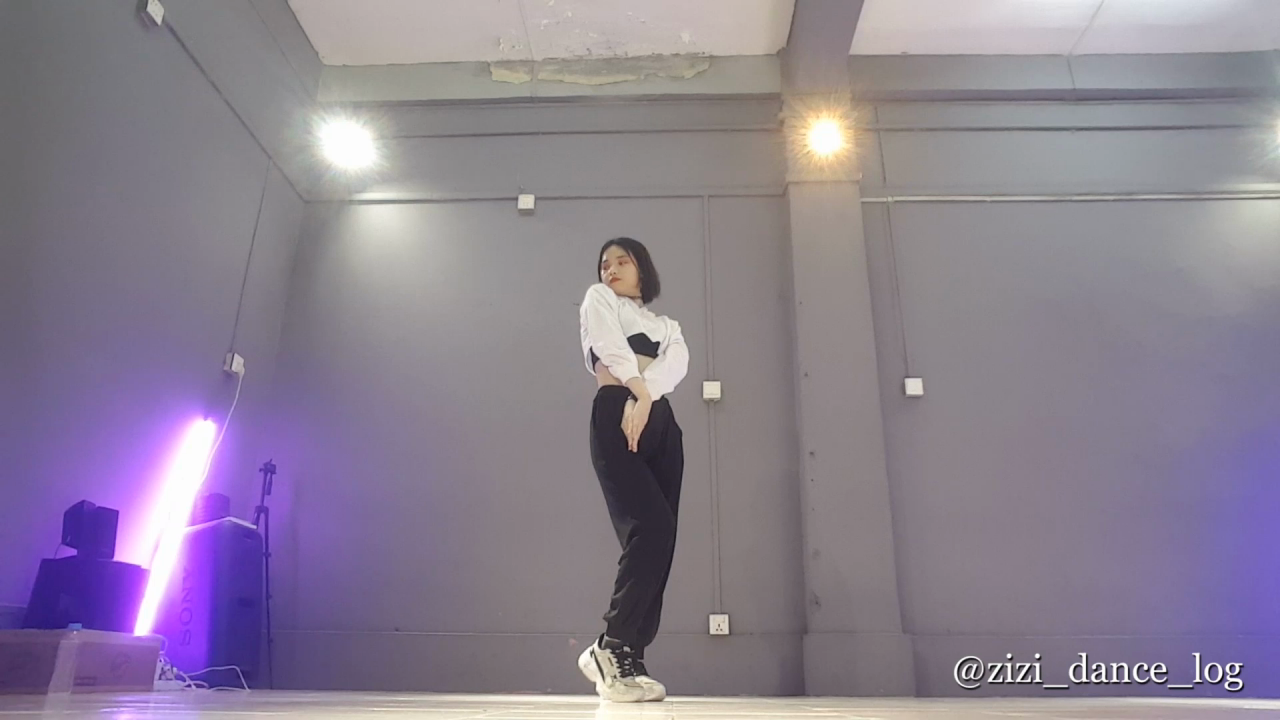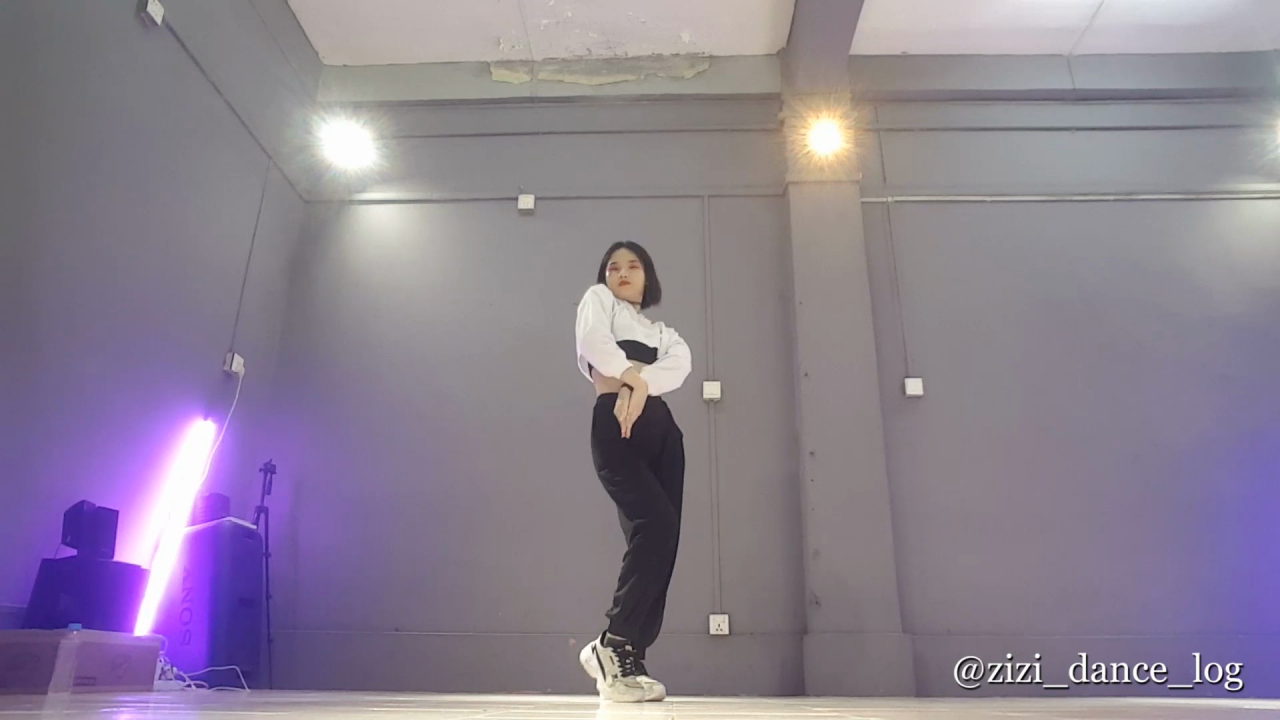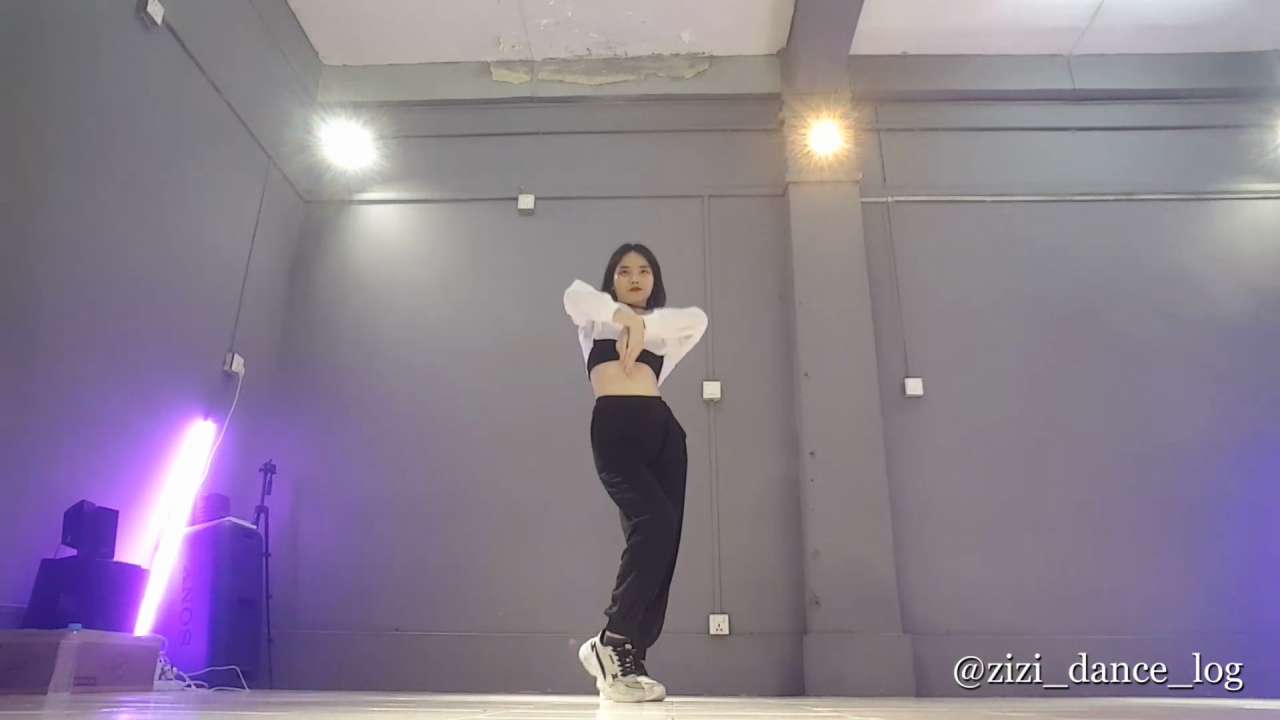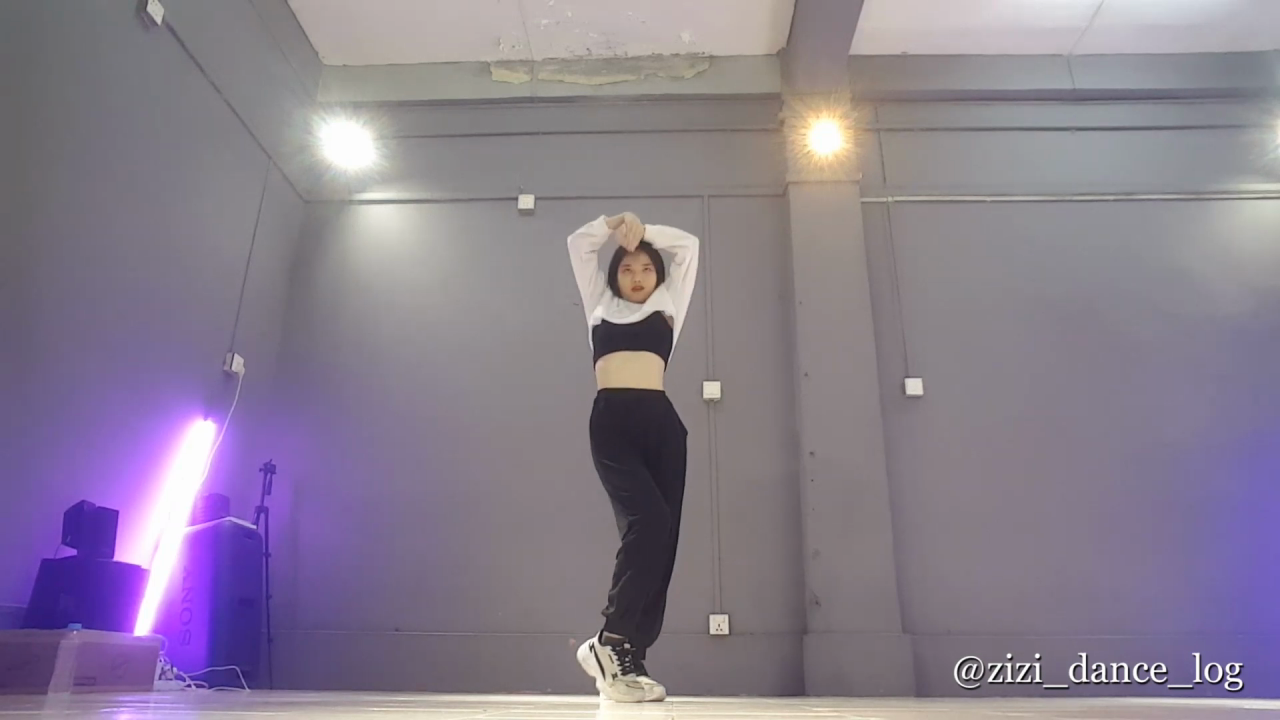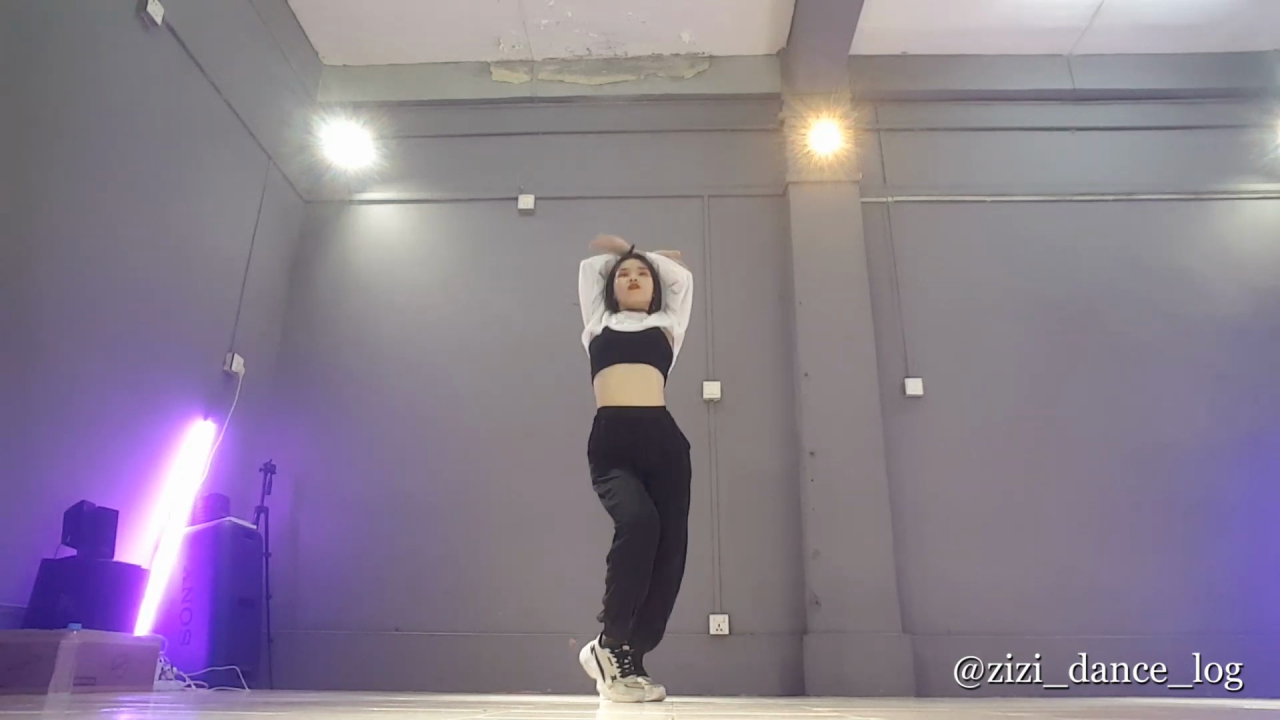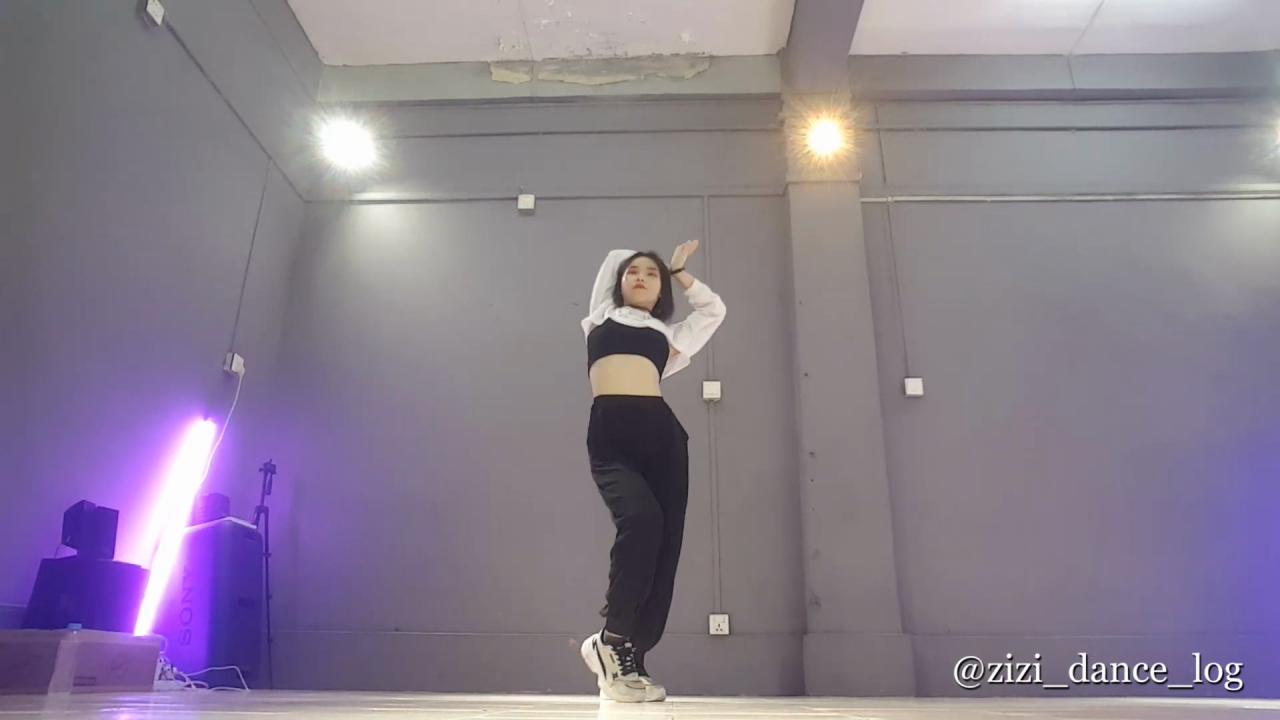
dt=0.7s
person 1, frame 1
left shoulder: (665, 324)
right shoulder: (599, 299)
left elbow: (676, 362)
right elbow: (610, 345)
left wrist: (645, 399)
right wrist: (637, 388)
left hip: (660, 421)
right hip: (616, 415)
left knee: (661, 535)
right knee: (650, 527)
left ankle: (628, 658)
right ankle: (612, 646)
person 1, frame 2
left shoulder: (660, 330)
right shoulder: (599, 300)
left elbow: (680, 364)
right elbow: (593, 340)
left wrist: (641, 387)
right wrist: (631, 376)
left hip: (660, 427)
right hip: (616, 425)
left knee: (662, 535)
right knee: (656, 525)
left ankle: (629, 659)
right ankle: (612, 643)
person 1, frame 3
left shoulder: (664, 325)
right shoulder: (599, 311)
left elbow: (697, 319)
right elbow: (575, 296)
left wrist: (644, 323)
right wrist: (624, 316)
left hip: (661, 427)
right hip: (614, 426)
left knee: (665, 536)
right knee: (653, 523)
left ankle: (629, 657)
right ankle: (612, 642)
person 1, frame 4
left shoulder: (668, 305)
right shoulder: (600, 305)
left elbow: (689, 246)
right elbow: (578, 244)
left wrist: (644, 230)
right wrist: (616, 225)
left hip: (661, 422)
right hip: (612, 422)
left knee: (663, 534)
right knee: (648, 522)
left ankle: (628, 658)
right ankle: (610, 643)
person 1, frame 5
left shoulder: (666, 324)
right shoulder: (599, 321)
left elbow: (681, 275)
right elbow: (591, 265)
left wrist: (633, 250)
right wrist: (620, 256)
left hip: (663, 439)
right hip: (612, 441)
left knee: (671, 547)
right knee: (638, 523)
left ankle: (627, 658)
right ankle: (612, 644)
person 1, frame 6
left shoulder: (667, 333)
right shoulder: (602, 314)
left elbow: (714, 309)
right elbow: (613, 257)
left wrist: (677, 271)
right wrist: (641, 259)
left hip: (662, 433)
right hip: (610, 436)
left knee: (666, 542)
right knee: (641, 520)
left ankle: (630, 657)
right ankle: (612, 641)
